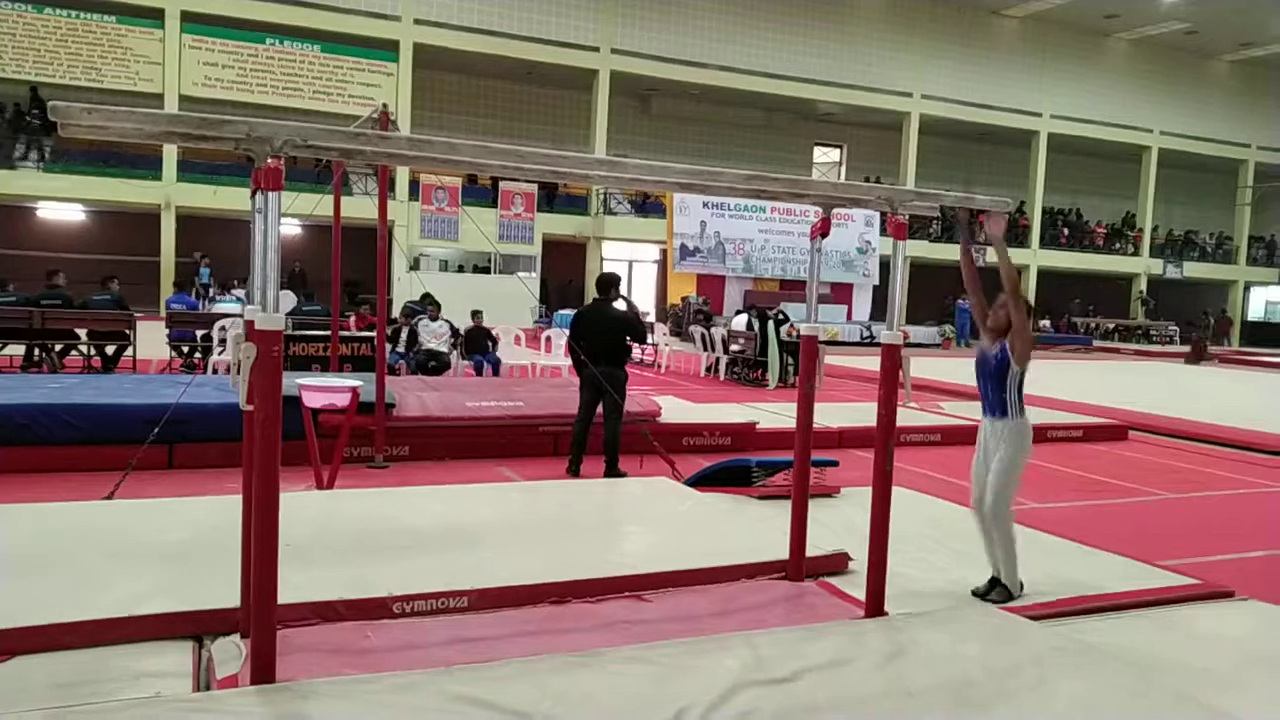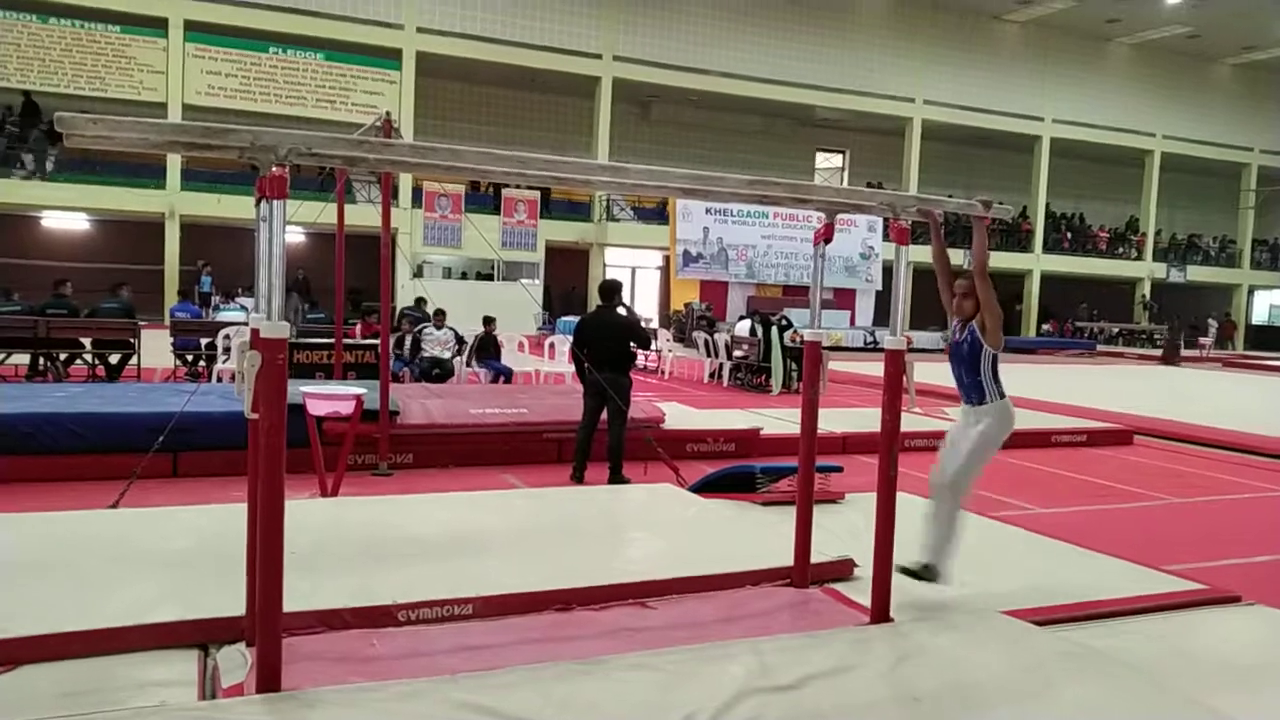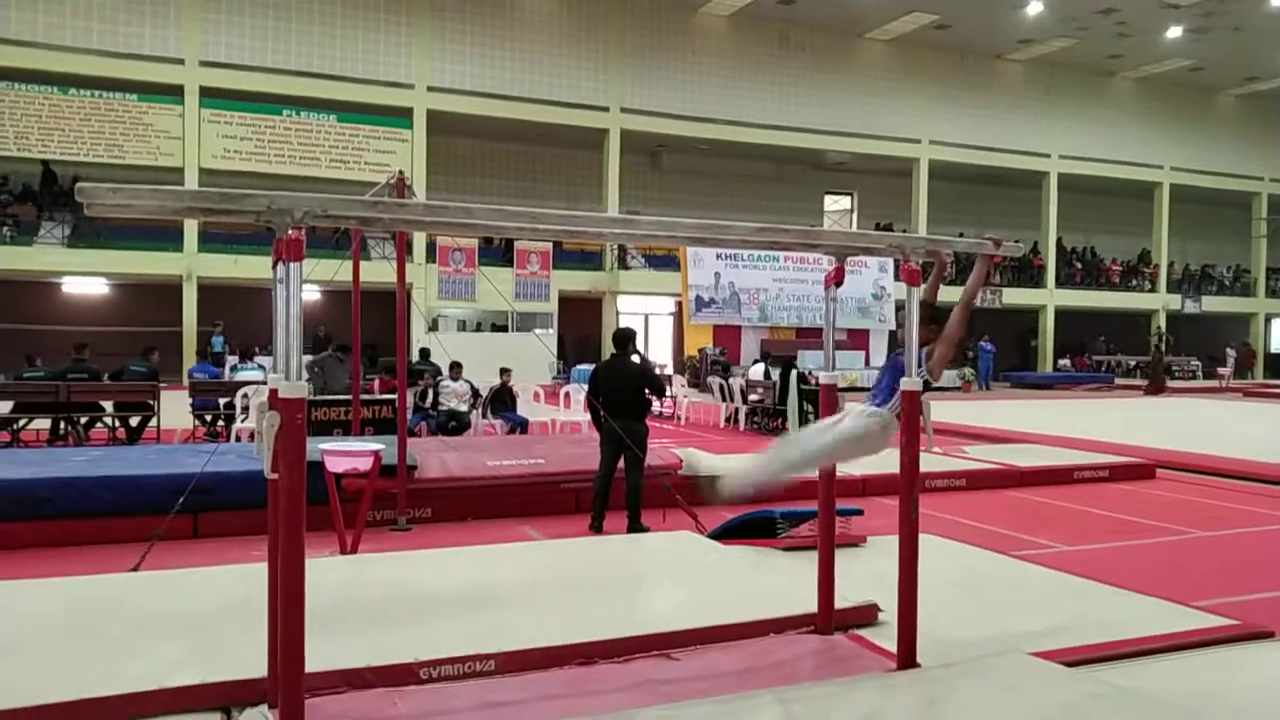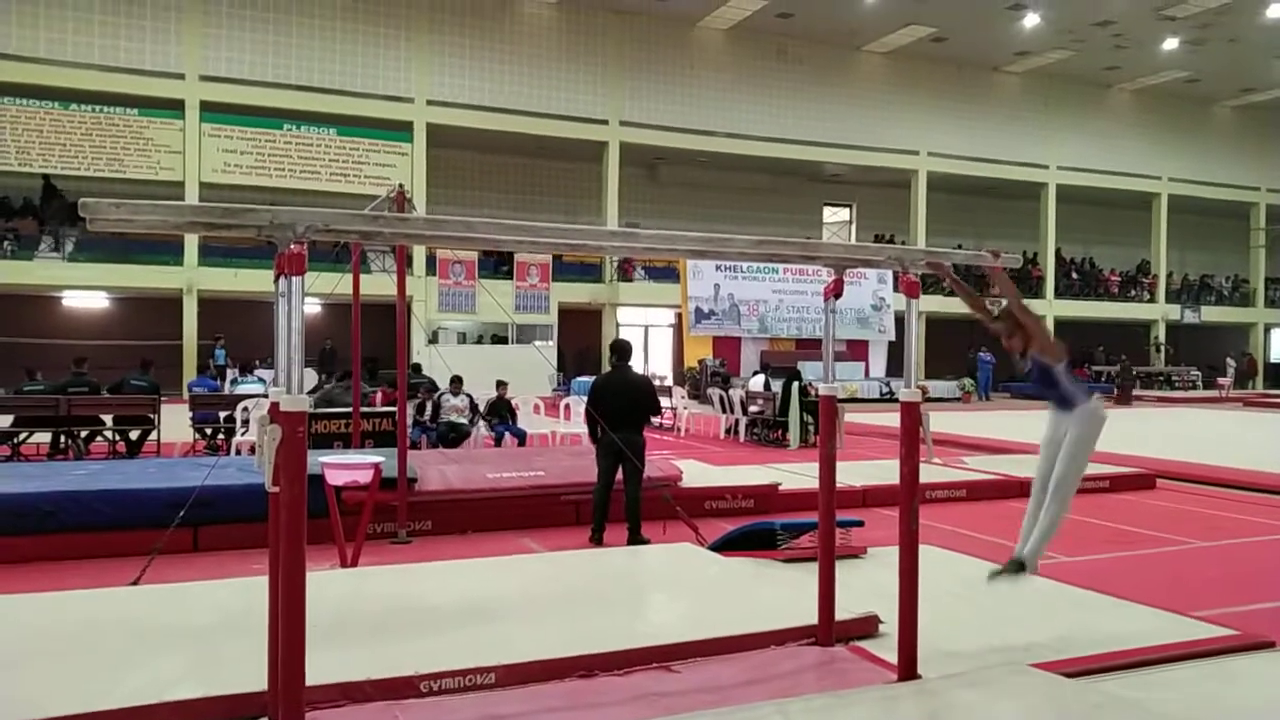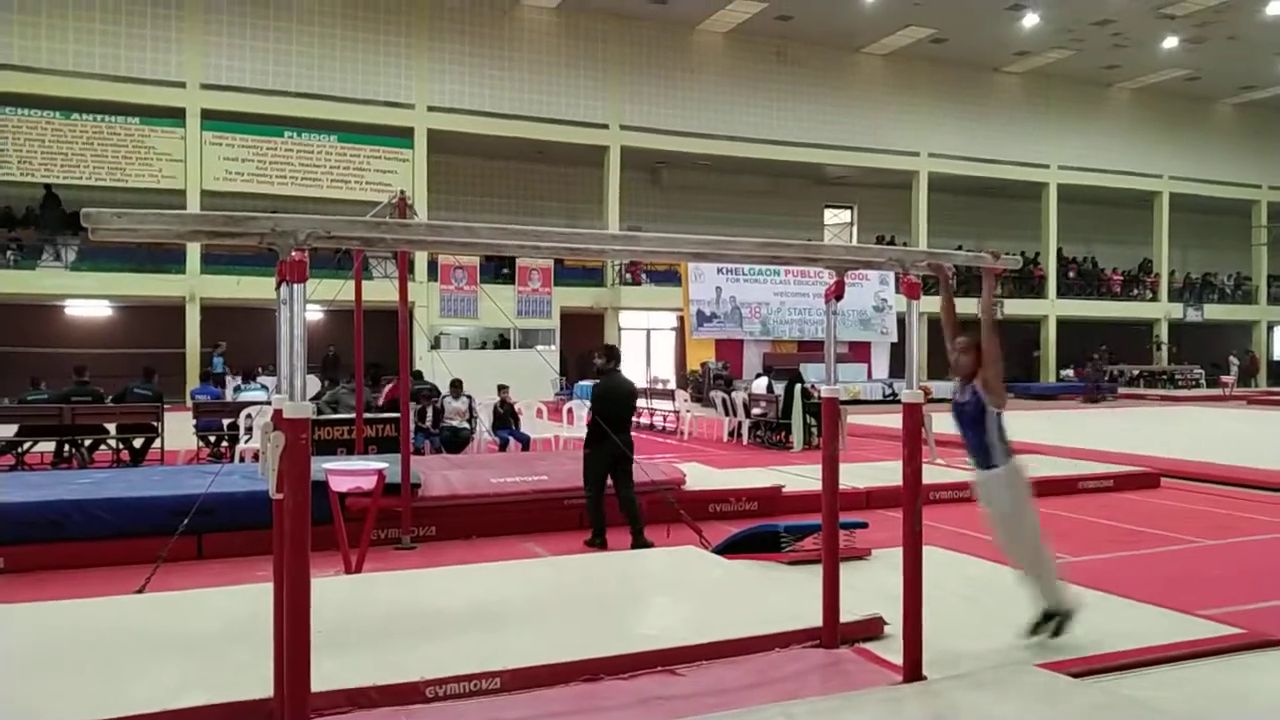
dt=0.7s
person 1, frame 1
left shoulder: (1018, 344)
right shoulder: (987, 336)
left elbow: (1013, 293)
right elbow: (973, 287)
left wrist: (999, 244)
right wrist: (966, 240)
left hip: (1012, 432)
right hip: (987, 429)
left knee: (996, 507)
right knee: (981, 505)
left ankle: (1011, 581)
right ankle: (999, 574)
person 1, frame 2
left shoulder: (986, 322)
right shoulder: (956, 321)
left elbow: (981, 272)
right elbow: (941, 272)
left wrist: (980, 225)
right wrist: (935, 229)
left hip: (992, 413)
right hip: (969, 413)
left knee: (951, 479)
right knee: (941, 477)
left ankle: (934, 563)
right ankle: (933, 558)
person 1, frame 3
left shoulder: (935, 357)
right shoulder: (904, 351)
left elbow: (964, 305)
right elbow: (926, 306)
left wrist: (983, 264)
right wrist: (938, 269)
left hip: (877, 425)
right hip: (859, 413)
left knee: (805, 454)
right knee: (794, 446)
left ankle: (725, 483)
right ankle: (720, 475)
person 1, frame 4
left shoulder: (1043, 347)
right shoulder: (1020, 349)
left elbow: (1020, 309)
right elbow: (980, 310)
left wrist: (999, 274)
right wrist: (949, 278)
left hip: (1084, 413)
right hip: (1060, 415)
left knee: (1062, 485)
right knee: (1041, 485)
left ankle: (1027, 556)
right ankle: (1022, 554)
person 1, frame 5
left shoulder: (989, 385)
right shoulder: (961, 384)
left elbow: (988, 328)
right elbow: (950, 327)
left wrist: (988, 283)
right wrist: (945, 286)
left hip: (1002, 477)
right hip: (983, 479)
left knee: (1028, 550)
right knee: (1013, 549)
left ankle: (1058, 606)
right ankle: (1052, 606)
person 2, frame 1
left shoulder: (582, 314)
right shoulder: (621, 316)
left elbow: (573, 345)
right elbow: (642, 338)
left wrist: (580, 370)
right wrist: (635, 314)
left hip: (590, 371)
right hip: (613, 372)
left knee: (583, 416)
right knee: (612, 420)
left ankle: (574, 465)
right ankle: (611, 468)
person 2, frame 2
left shoulder: (586, 320)
right shoulder: (625, 322)
left elbow: (576, 352)
right elbow: (646, 343)
left wrist: (584, 378)
right wrist: (635, 320)
left hip: (594, 377)
right hip: (618, 379)
left knee: (587, 423)
right knee: (616, 426)
left ankle: (578, 471)
right ankle: (615, 474)
person 2, frame 3
left shoulder: (600, 369)
right shoulder: (639, 369)
left elbow: (592, 400)
right elbow: (661, 391)
left wrist: (600, 426)
left hip: (610, 426)
right hip: (634, 427)
left knee: (604, 472)
right knee: (634, 475)
left ankle: (596, 520)
right ankle: (634, 523)
person 2, frame 4
left shoulder: (601, 381)
right shoulder: (642, 381)
left elbow: (591, 413)
right elbow: (656, 410)
left wrist: (595, 438)
left hip: (608, 439)
right hip: (634, 439)
left knee: (603, 485)
right knee: (633, 488)
left ankle: (597, 533)
right ankle: (634, 534)
person 2, frame 5
left shoulder: (602, 386)
right shoulder: (629, 385)
left elbow: (596, 419)
left wrist: (589, 444)
left hip: (602, 443)
right hip: (623, 441)
left knee: (594, 490)
right knee: (626, 489)
left ankle: (598, 536)
right ankle: (638, 536)
